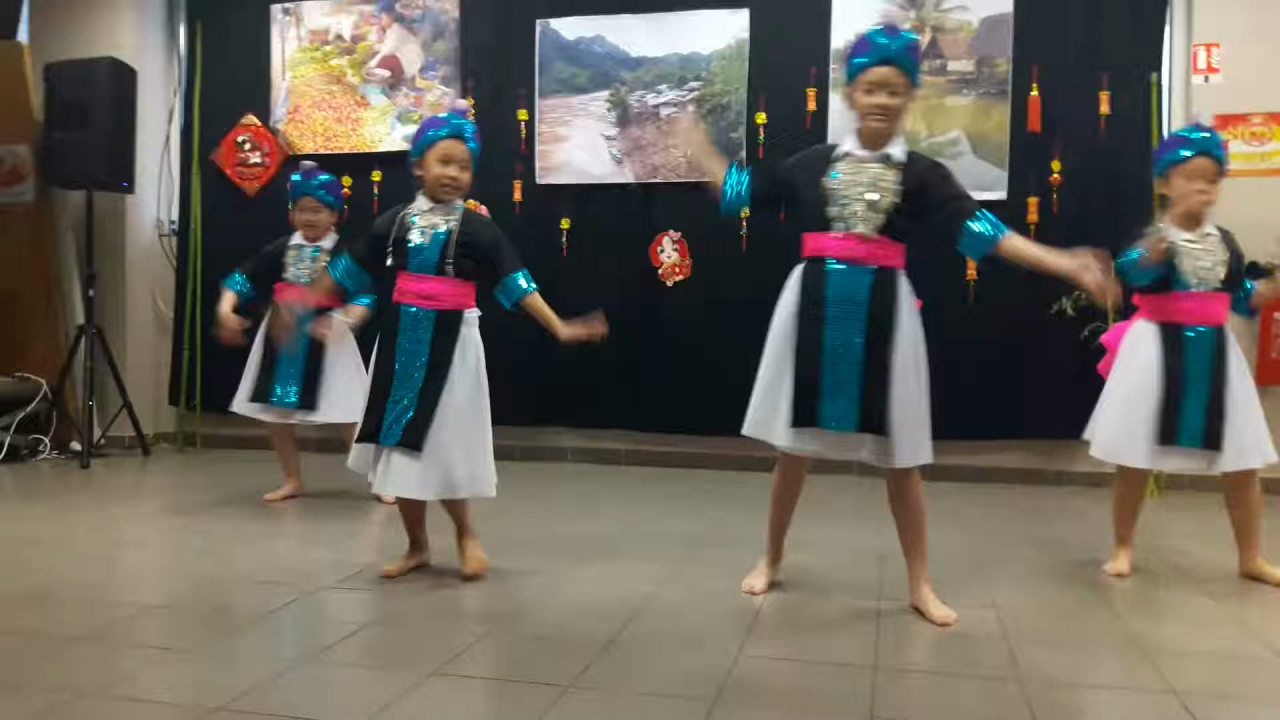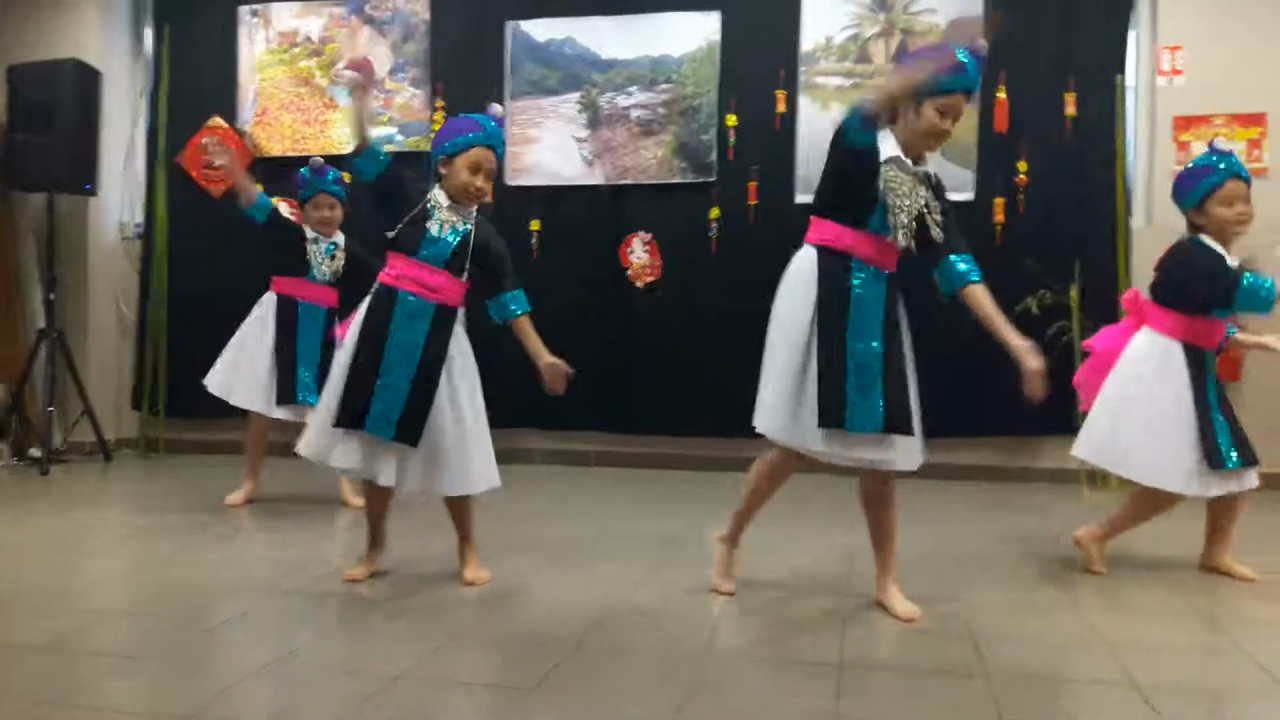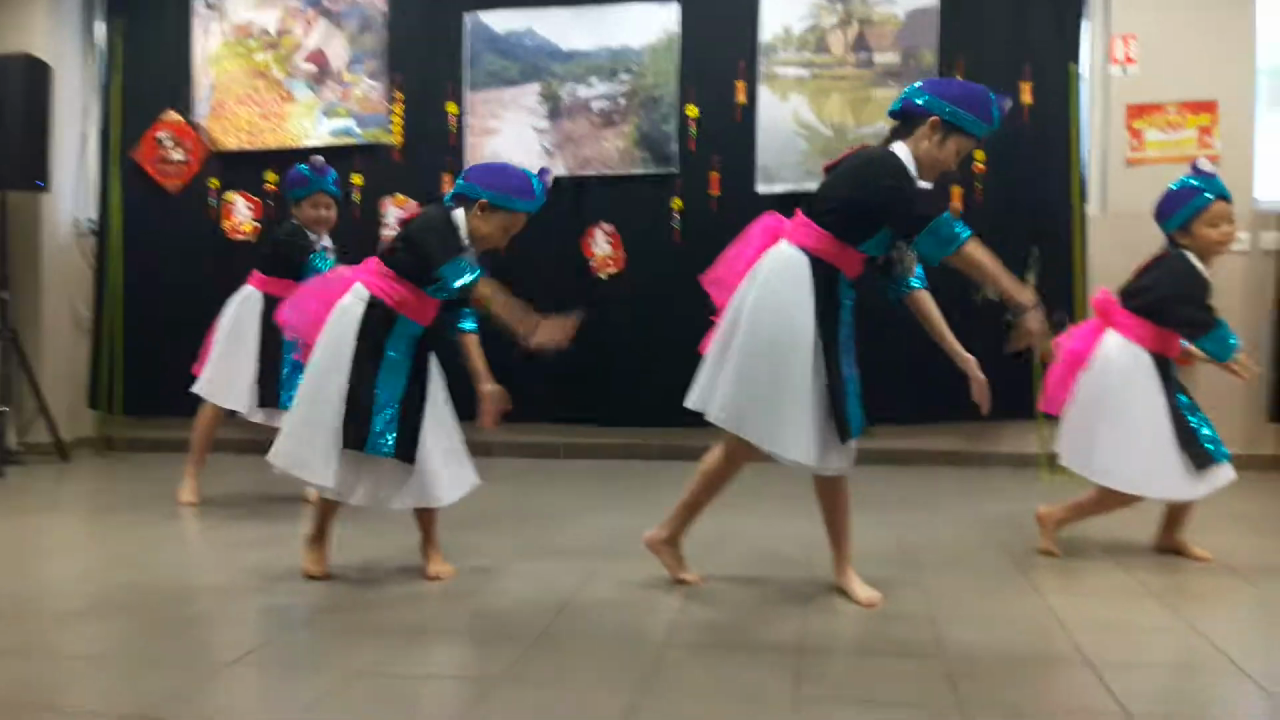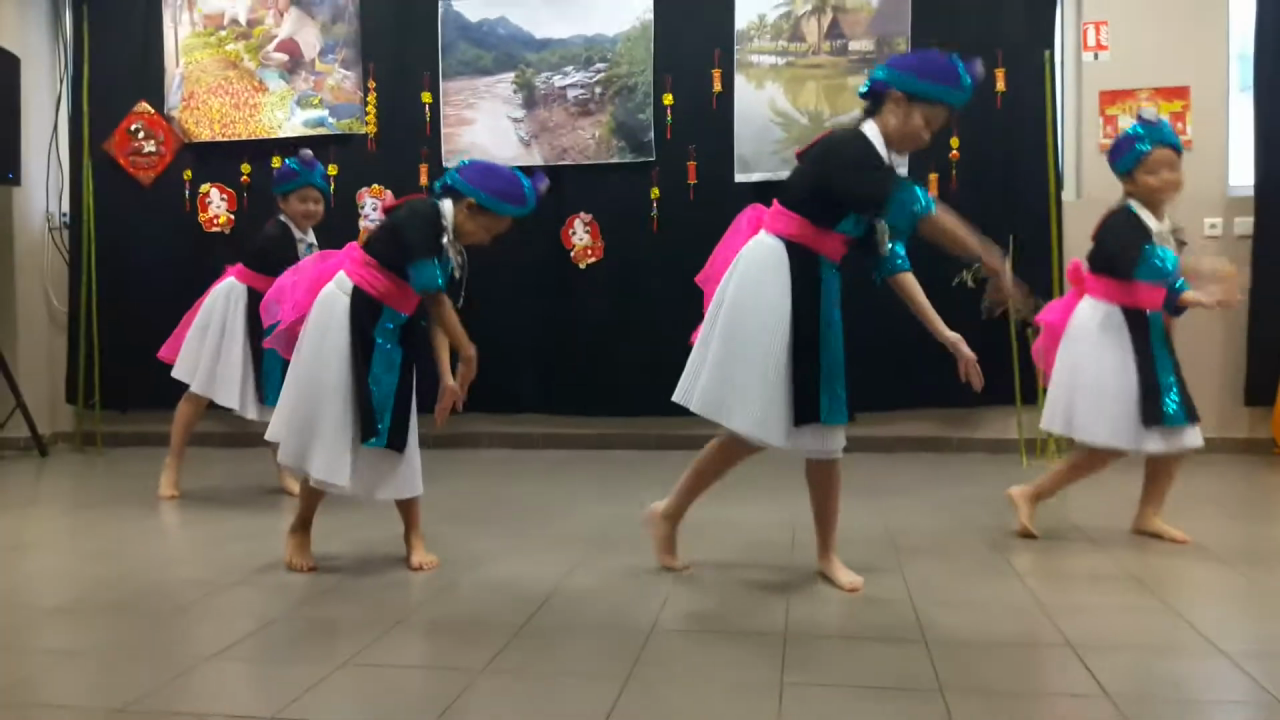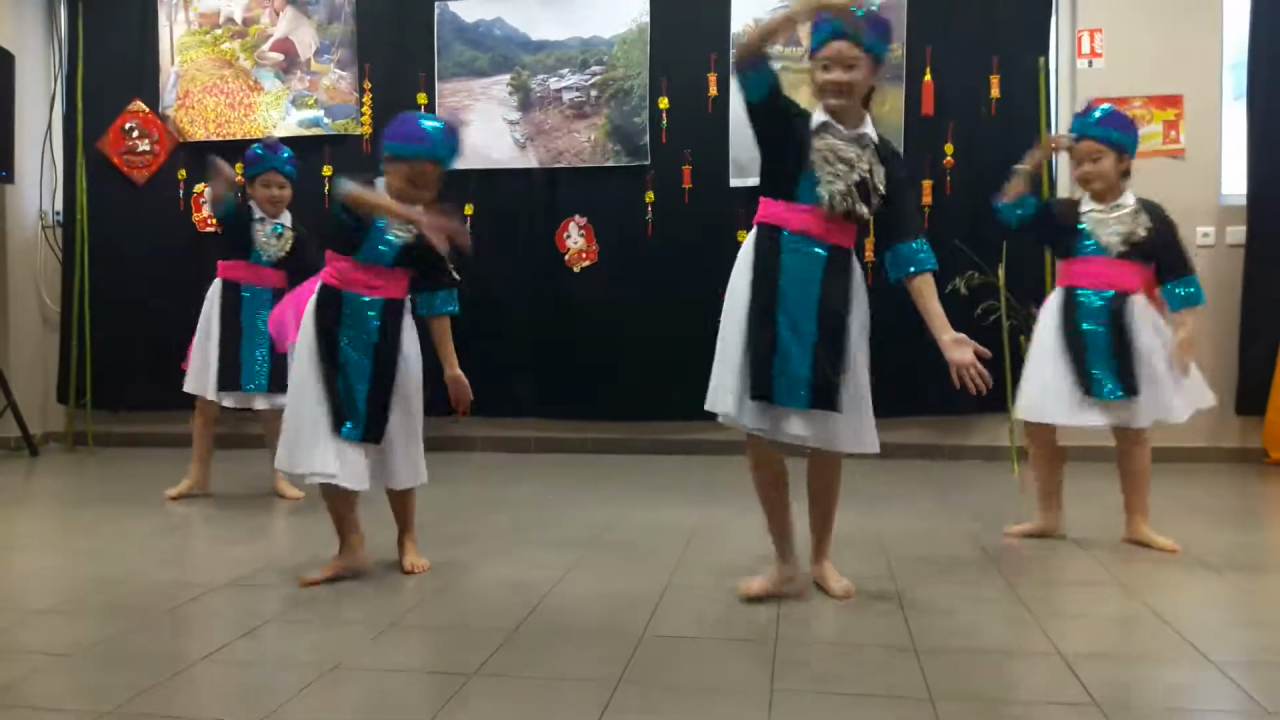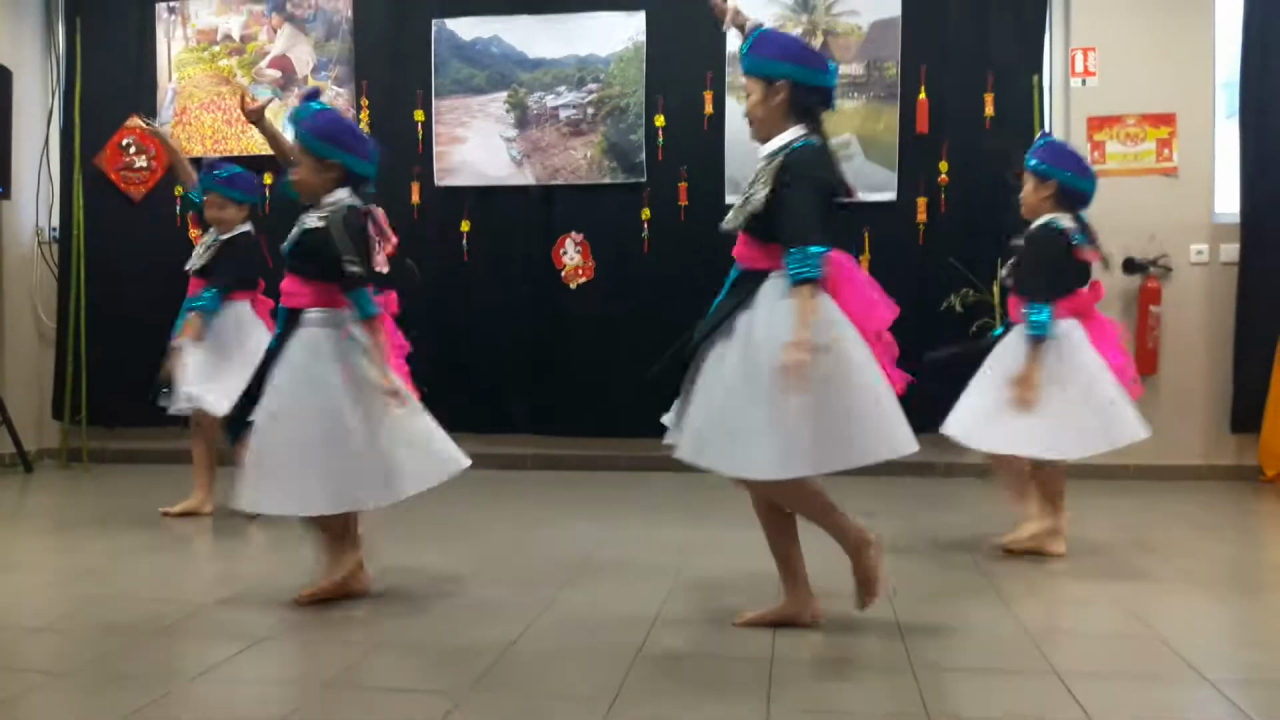
dt=0.3s
person 1, frame 1
left shoulder: (922, 174)
right shoulder: (813, 164)
left elbow: (979, 230)
right elbow: (741, 193)
left wrist: (1061, 262)
right wrist: (699, 147)
left hip: (883, 309)
right hip: (815, 303)
left knee: (896, 452)
right knee: (795, 446)
left ankle: (920, 585)
right ankle: (771, 558)
person 1, frame 2
left shoulder: (929, 191)
right shoulder: (857, 149)
left elbow: (955, 268)
right elbow: (873, 107)
left wrist: (1014, 341)
right wrist: (946, 58)
left hip: (877, 306)
right hip: (822, 295)
left knee: (879, 449)
right knee: (799, 440)
left ankle: (886, 581)
right ankle: (729, 538)
person 1, frame 3
left shoulder: (890, 179)
right shoulder: (882, 173)
left elbow: (905, 276)
right elbow: (953, 246)
right wrist: (1026, 302)
left hip: (819, 301)
right hip: (792, 294)
left knee: (828, 437)
right knee: (753, 433)
left ankle: (844, 568)
right ankle: (668, 533)
person 1, frame 4
left shoulder: (875, 165)
right shoulder: (848, 151)
left elbow: (890, 257)
right elbow: (917, 210)
left wrist: (943, 334)
right wrist: (993, 260)
left hip: (810, 287)
right hip: (776, 280)
left knee: (820, 426)
right knee: (753, 427)
left ankle: (828, 555)
right ankle: (670, 511)
person 1, frame 5
left shoulder: (886, 160)
right shoulder: (785, 127)
left elbow: (908, 250)
right elbow: (747, 57)
left wrist: (945, 335)
left hip: (834, 290)
right hip: (771, 276)
left knee: (826, 434)
right knee: (765, 425)
left ankle: (820, 559)
right ankle: (787, 563)
person 1, frame 6
left shoulder: (803, 163)
right shoulder: (789, 152)
left elbow: (806, 252)
right elbow: (779, 99)
left wrist: (802, 333)
left hip: (780, 311)
right hip: (753, 307)
left knee: (765, 464)
right knee: (749, 459)
left ankle: (856, 540)
right ankle: (797, 597)
person 2, frame 1
left shoulder: (478, 228)
right shoulder: (397, 221)
left elbow: (514, 281)
right elbow: (353, 268)
left wrist: (559, 328)
left hip: (452, 338)
right hip: (403, 337)
left knee: (443, 442)
right knee: (401, 445)
left ankle: (465, 532)
right ankle: (416, 546)
person 2, frame 2
left shoulder: (484, 237)
right shoulder: (412, 204)
left elbow: (507, 299)
right elbow: (373, 164)
left wrist: (541, 357)
left hip: (439, 337)
right hip: (385, 324)
left knee: (451, 443)
right knee: (378, 436)
left ankle: (468, 550)
right ankle: (375, 547)
person 2, frame 3
left shoulder: (469, 253)
right shoulder: (435, 226)
left elbow: (463, 316)
right elbow: (471, 286)
left wrist: (483, 380)
right wrist: (528, 326)
left hip: (409, 343)
right hip: (365, 328)
left knee: (420, 447)
right knee: (347, 436)
left ankle: (431, 545)
right ankle: (318, 539)
person 2, frame 4
left shoulder: (452, 250)
right shoulder: (420, 216)
left elbow: (438, 308)
right elbow: (431, 291)
left wrist: (447, 375)
right wrist: (466, 347)
left hip: (389, 329)
right hip: (347, 314)
left knee: (393, 430)
right knee: (333, 423)
left ankle: (414, 535)
right ankle: (300, 529)
person 2, frame 5
left shoulder: (426, 232)
right shoulder: (362, 198)
left elbow: (437, 296)
right elbow: (355, 194)
left wrist: (451, 365)
right wrist: (416, 214)
left hip: (385, 331)
right hip: (331, 318)
left knee: (389, 435)
right knee: (336, 435)
left ankle: (408, 539)
right ankle: (351, 548)
person 2, frame 6
left shoulder: (340, 224)
right shoulder: (330, 207)
left elbow: (360, 294)
right elbow: (298, 166)
left wrist: (379, 365)
right wrist: (262, 124)
left hip: (322, 342)
right hip: (306, 338)
left knee: (313, 456)
right knee: (313, 456)
left ankle: (343, 557)
right ankle: (347, 565)
person 3, frame 1
left shoulder: (1223, 239)
right shoulder: (1154, 236)
right elbow: (1133, 272)
right wrist: (1166, 223)
left hip: (1212, 354)
right hip: (1159, 352)
left knee: (1241, 462)
right knee: (1136, 458)
right ankle: (1123, 546)
person 3, frame 2
left shoulder: (1220, 260)
right shoulder: (1193, 255)
right elbow: (1244, 291)
left hip: (1193, 370)
right hip: (1164, 367)
left knee: (1235, 468)
right knee: (1169, 480)
left ankle: (1217, 553)
right ankle: (1095, 534)
person 3, frame 3
left shoulder: (1180, 270)
right shoulder: (1182, 274)
right elbow: (1205, 331)
left wrist: (1199, 355)
right wrist: (1236, 360)
left hip: (1145, 368)
right hip: (1128, 370)
left knee: (1198, 460)
right knee: (1138, 479)
left ankle: (1171, 533)
right ankle: (1056, 515)
person 3, frame 4
left shoulder: (1160, 225)
right shoulder: (1123, 222)
left elbow: (1164, 290)
right elbow: (1146, 266)
left wrist: (1199, 298)
left hip: (1138, 332)
right hip: (1106, 331)
left knee: (1173, 428)
right knee: (1106, 440)
left ankle: (1148, 515)
right ankle: (1030, 493)
person 3, frame 5
left shoulder: (1149, 215)
right shoulder: (1067, 212)
left elbow: (1177, 273)
right elbow: (1011, 212)
left wrist: (1185, 328)
right wrist: (1028, 168)
left hip: (1121, 322)
right hip: (1070, 320)
left knee: (1130, 428)
right knee: (1041, 423)
left ankle: (1137, 524)
right ankle: (1048, 515)
person 3, frame 6
left shoulder: (1044, 239)
right shoulder: (1075, 231)
left elbow: (1039, 305)
left wrist: (1030, 366)
left hip: (1047, 348)
right hip: (1068, 341)
left knee: (998, 438)
right knee: (1044, 450)
left ankle: (1039, 518)
right ankle: (1048, 531)
person 4, frame 1
left shoulder: (342, 254)
right shoulder: (279, 250)
left elbow: (362, 298)
right elbow: (243, 279)
left wrist: (342, 322)
right wrist: (225, 310)
left hip: (329, 335)
right hip: (282, 333)
left knee: (348, 413)
right knee: (275, 413)
right ankle: (293, 480)
person 4, frame 2
left shoulder: (347, 250)
right shoulder: (290, 234)
right elbow: (259, 207)
right wrist: (234, 169)
left hip: (323, 329)
right hip: (279, 324)
right knee: (261, 407)
left ankle: (345, 483)
right ankle: (249, 482)
person 4, frame 3
left shoulder: (323, 245)
right shoulder: (287, 237)
right elbow: (321, 268)
right hip: (257, 317)
right knee: (219, 397)
right ankle: (191, 476)
person 4, frame 4
left shoulder: (309, 242)
right shoulder: (276, 237)
right hip: (237, 310)
left knee: (282, 393)
right knee: (201, 390)
left ankle: (286, 472)
right ankle: (171, 468)
person 4, frame 5
left shoulder: (296, 234)
right shoulder: (240, 216)
left elbow: (306, 280)
right elbow: (219, 201)
right wrist: (224, 184)
left hip: (271, 314)
right hip: (227, 309)
left knee: (273, 399)
right knee: (208, 394)
left ankle: (281, 476)
right ankle: (198, 475)
person 4, frame 6
left shoulder: (245, 245)
right shoulder: (214, 232)
left elbow: (215, 290)
right elbow: (194, 189)
left wrist: (183, 340)
right wrist: (172, 149)
left hip: (228, 326)
right hip: (201, 327)
left knee: (211, 412)
right knee: (200, 416)
right ankle: (201, 495)
